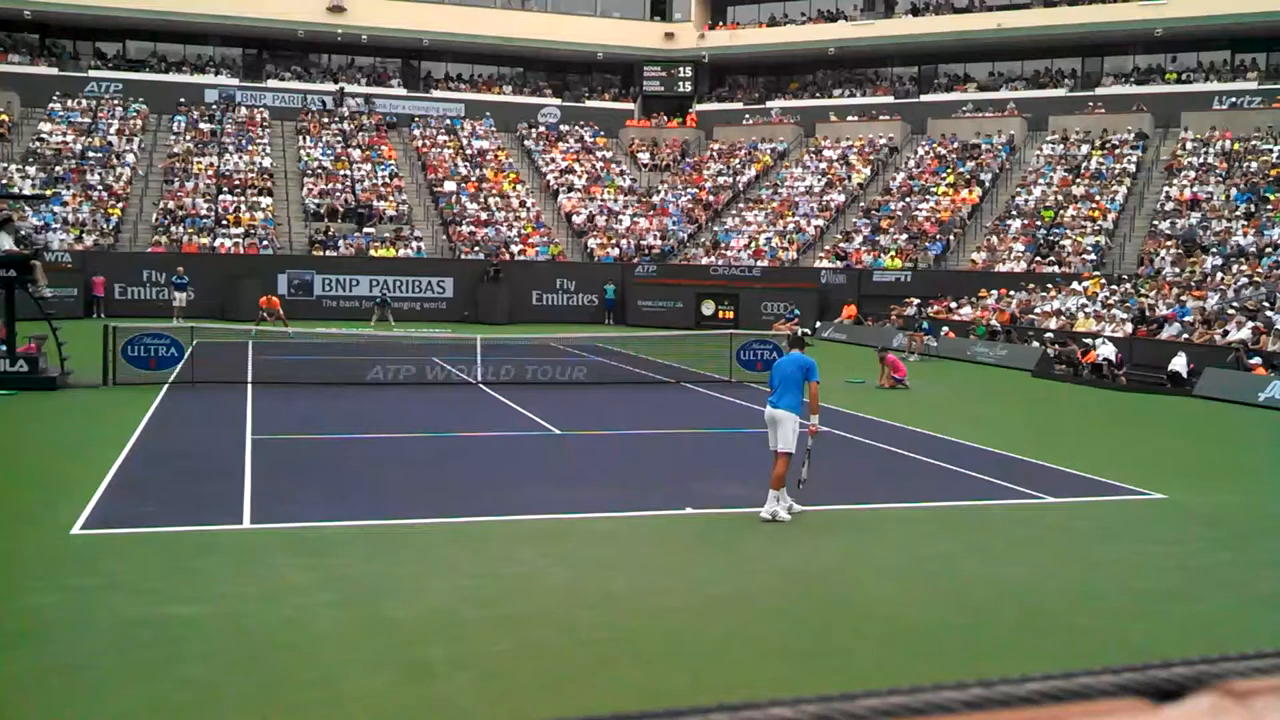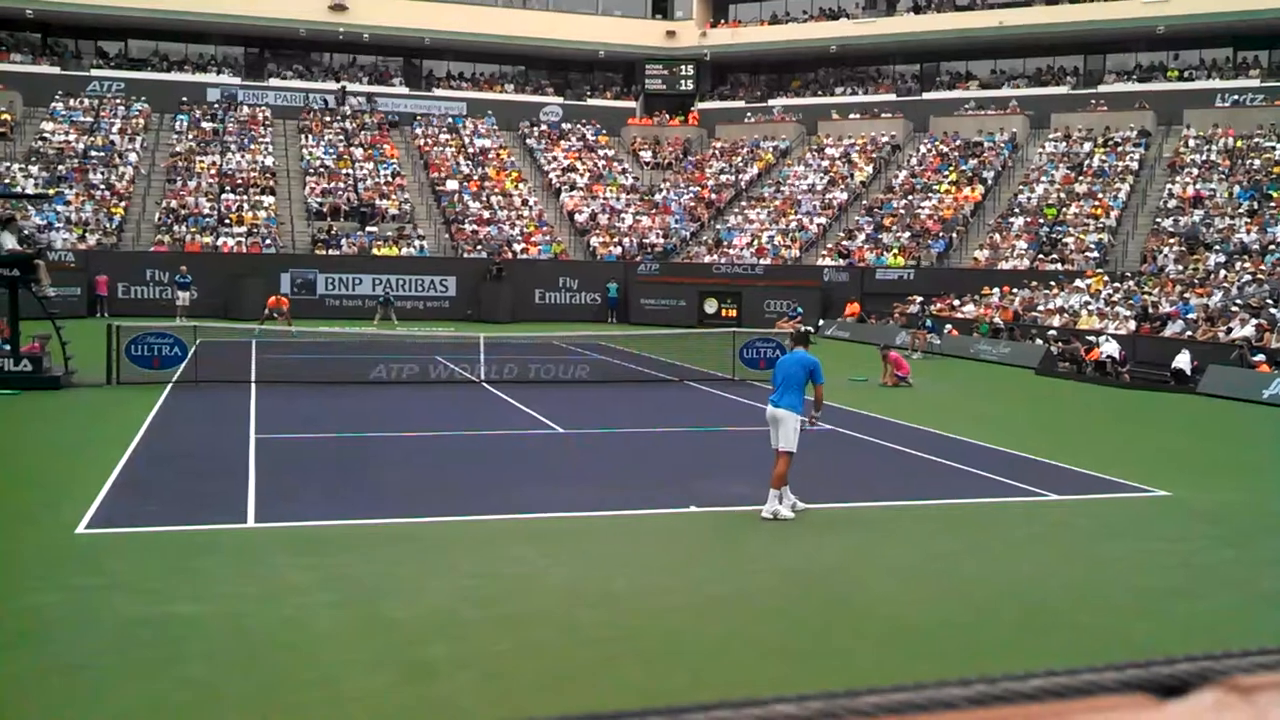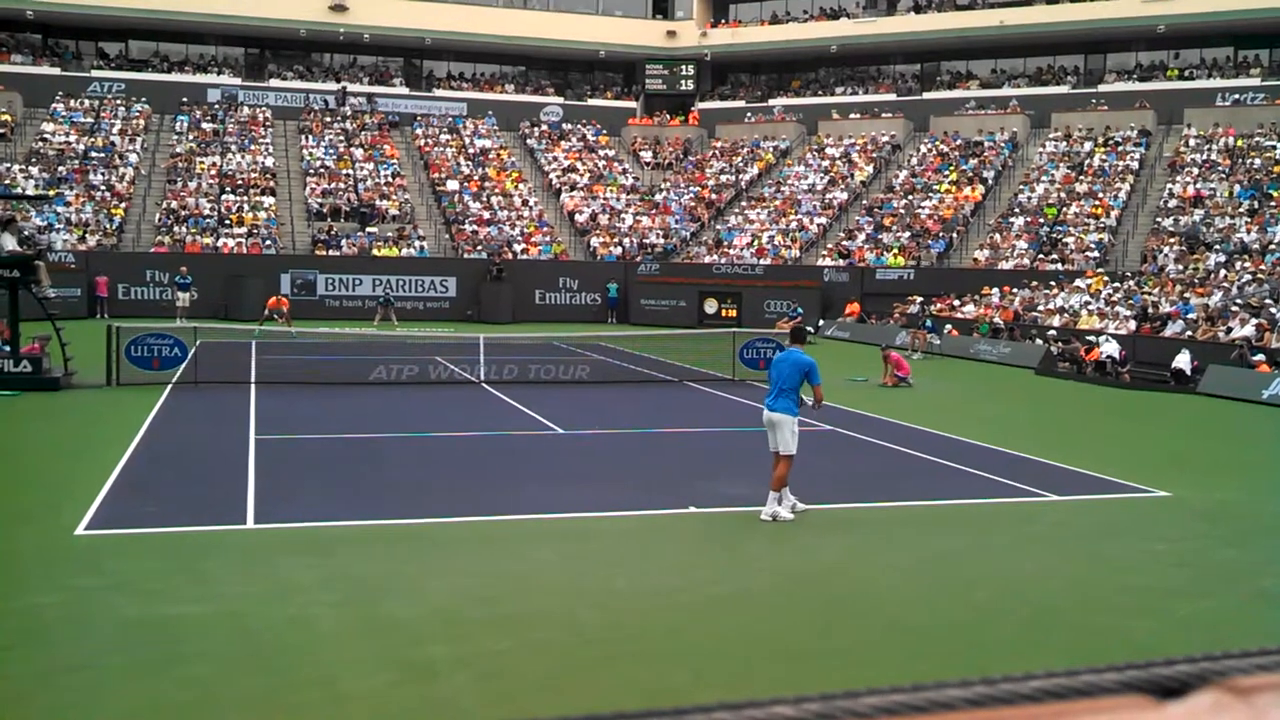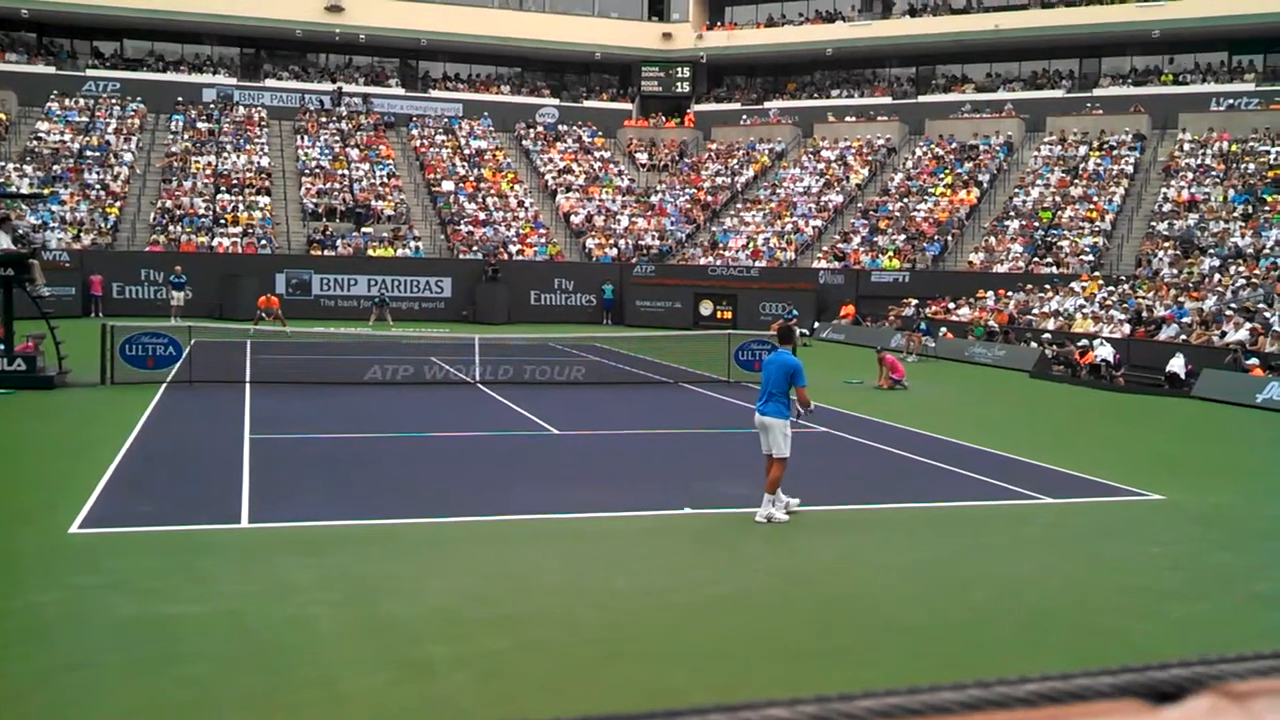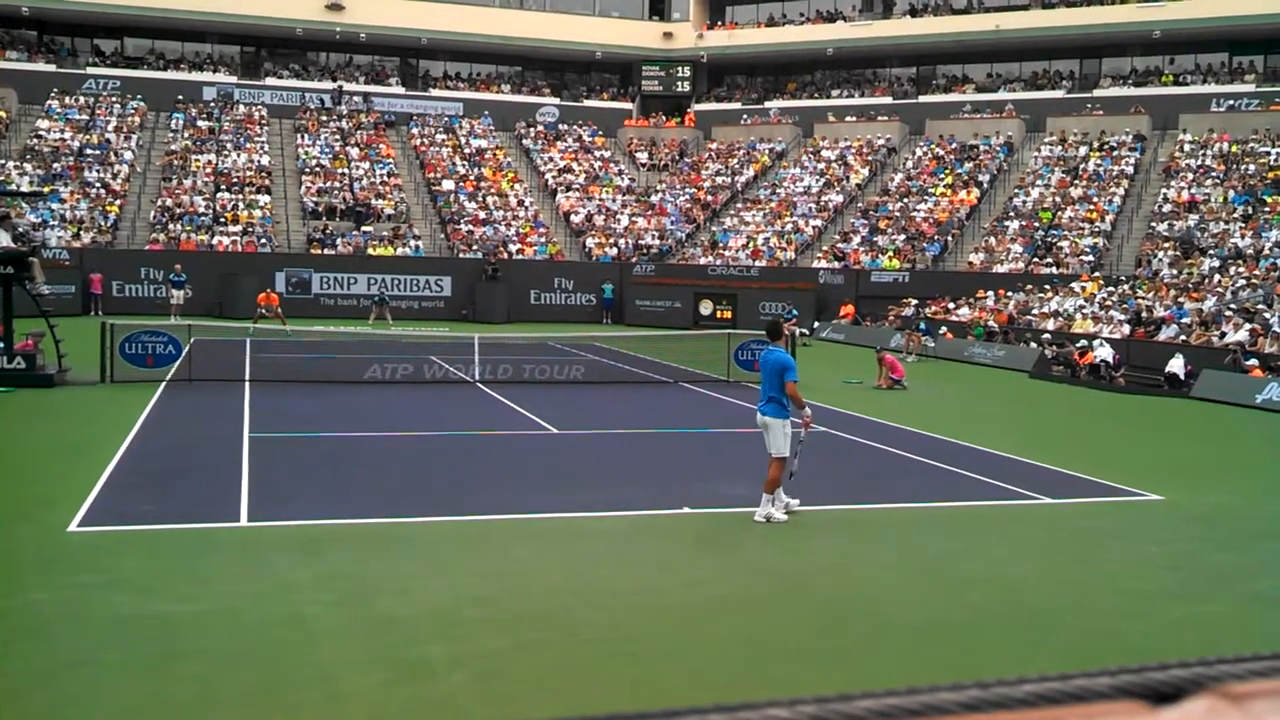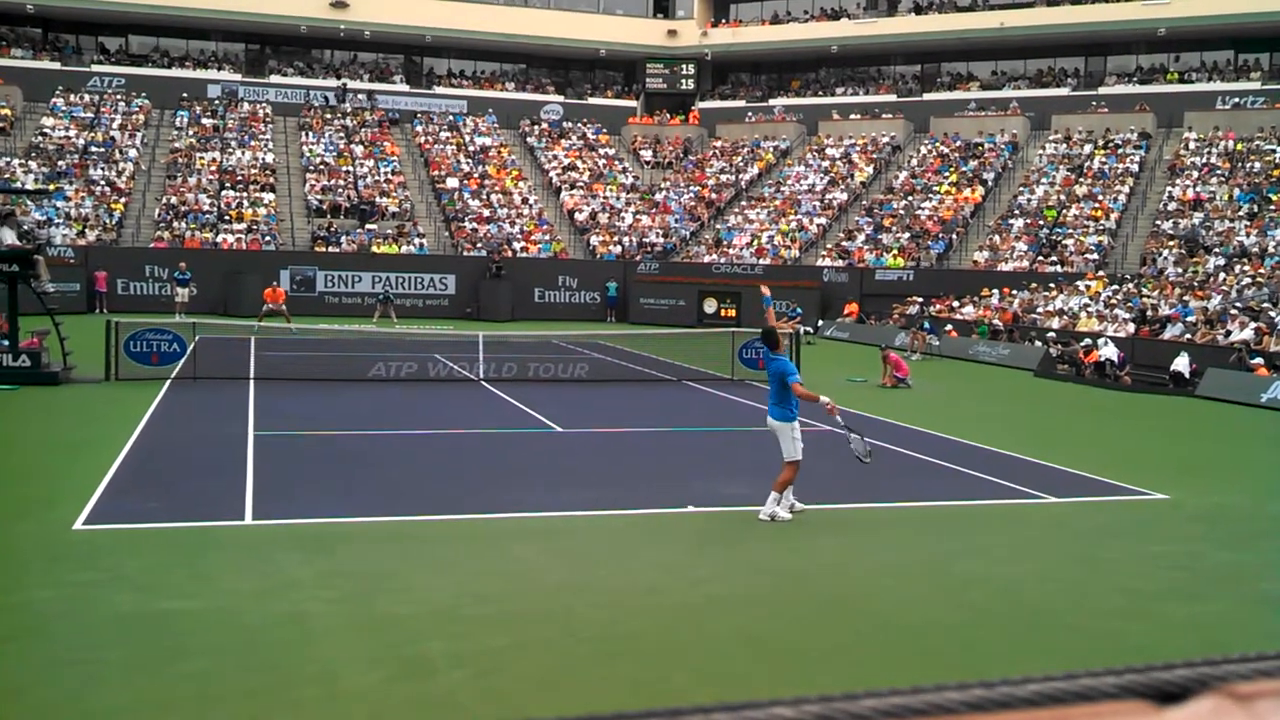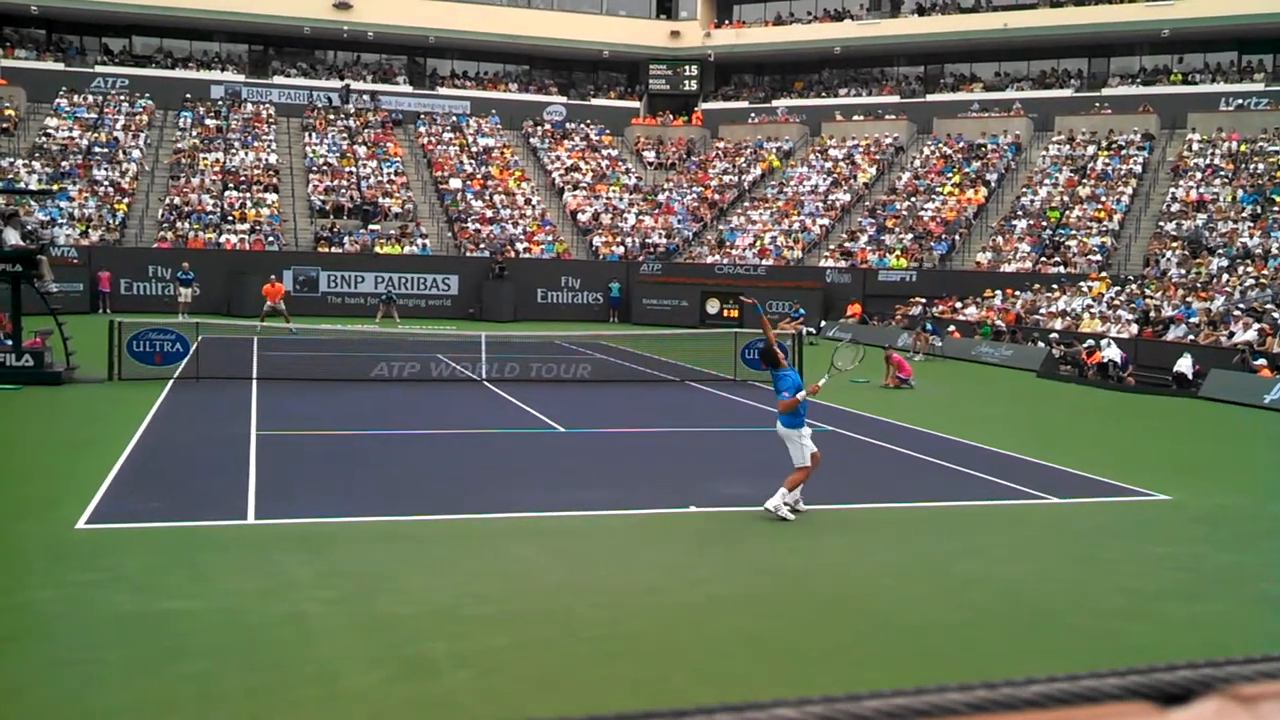
dt=0.3s
person 1, frame 1
left shoulder: (778, 362)
right shoulder: (808, 362)
right elbow: (813, 392)
right wrist: (814, 420)
left hip: (771, 410)
right hip: (787, 412)
left knee: (778, 457)
right knee: (783, 459)
left ankle: (783, 501)
right ankle: (770, 506)
person 1, frame 2
left shoulder: (782, 360)
right shoulder: (812, 362)
right elbow: (819, 395)
right wrist: (816, 414)
left hip: (772, 408)
right hip: (789, 411)
left knee: (781, 456)
right knee: (785, 458)
left ankle: (786, 499)
right ankle: (771, 505)
person 1, frame 3
left shoulder: (777, 358)
right shoulder: (808, 362)
right elbow: (818, 396)
right wrist: (817, 404)
left hip: (769, 411)
right hip: (786, 414)
left knee: (779, 459)
right knee: (785, 460)
left ankle: (787, 501)
right ankle: (770, 508)
person 1, frame 4
left shoulder: (768, 360)
right shoulder: (794, 363)
right elbow: (802, 398)
right wrist: (808, 407)
left hip: (761, 414)
right hip: (777, 417)
left knee: (772, 461)
right knee: (779, 463)
left ankle: (779, 501)
right ankle: (765, 510)
person 1, frame 5
left shoulder: (764, 355)
right shoulder: (786, 360)
right elbow: (791, 392)
right wrist: (805, 410)
left hip: (763, 413)
right hip: (777, 415)
left knee: (776, 460)
right knee: (778, 462)
left ankle: (779, 501)
right ankle: (764, 509)
person 1, frame 6
left shoulder: (768, 355)
right shoulder: (786, 367)
left elbow: (771, 324)
right elbow: (799, 393)
left wrist: (767, 299)
right wrist: (824, 400)
left hip: (775, 416)
right hip: (785, 420)
left knee: (793, 459)
right knee: (792, 465)
left ankle: (786, 501)
right ankle: (770, 508)
person 1, frame 7
left shoulder: (776, 366)
right shoulder: (786, 379)
left elbow: (769, 334)
right elbow: (783, 409)
left wrist: (758, 308)
right wrist: (804, 394)
left hip: (793, 426)
right hip: (793, 428)
left knee: (814, 457)
right knee: (803, 470)
left ankle: (792, 498)
right ankle: (776, 501)
